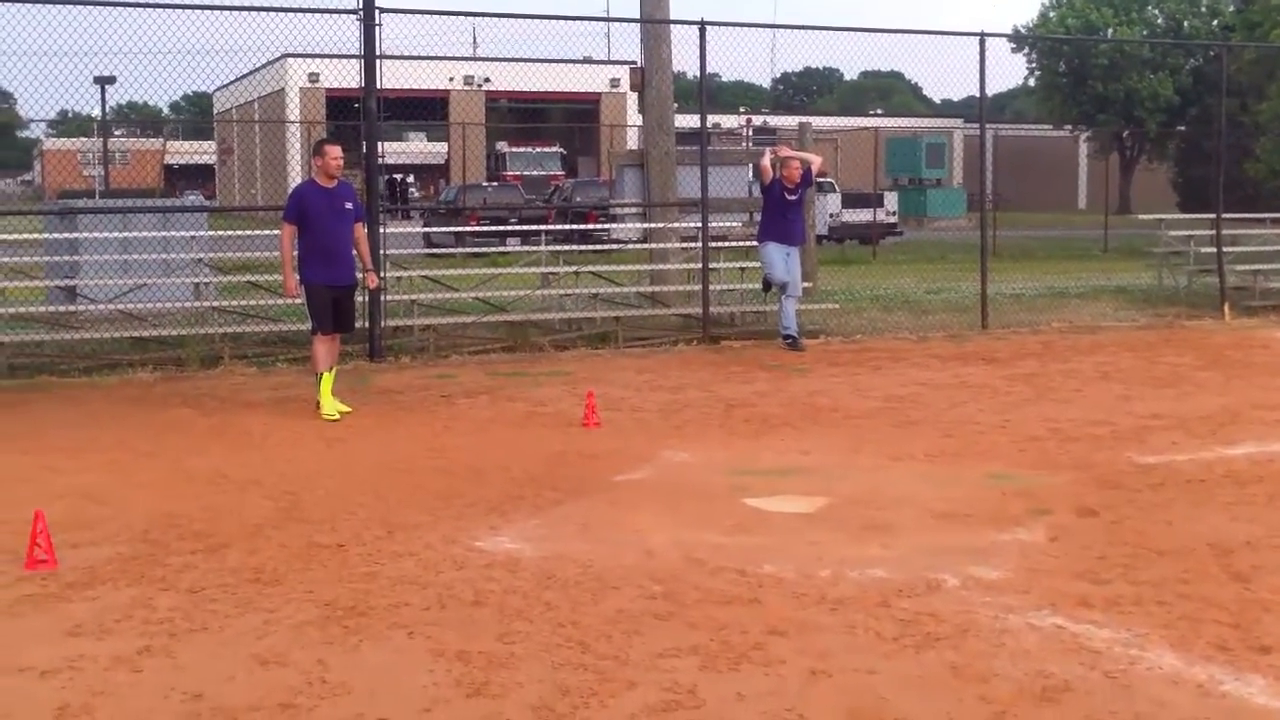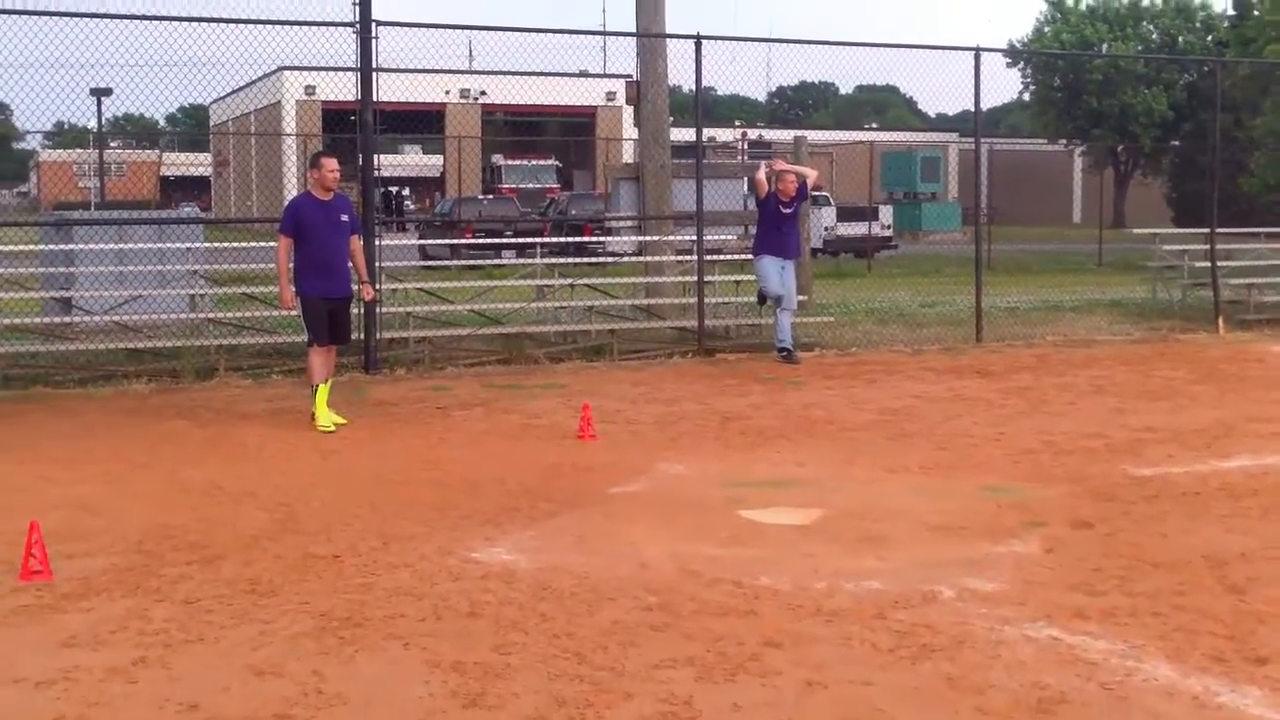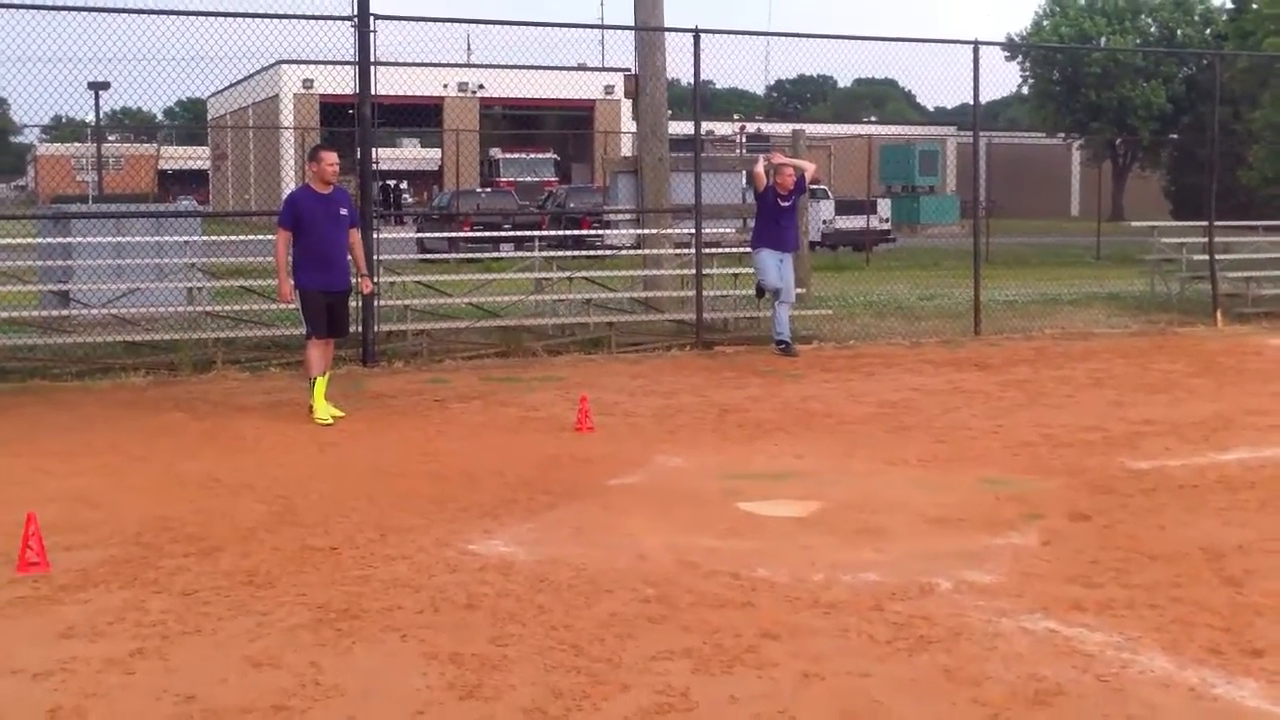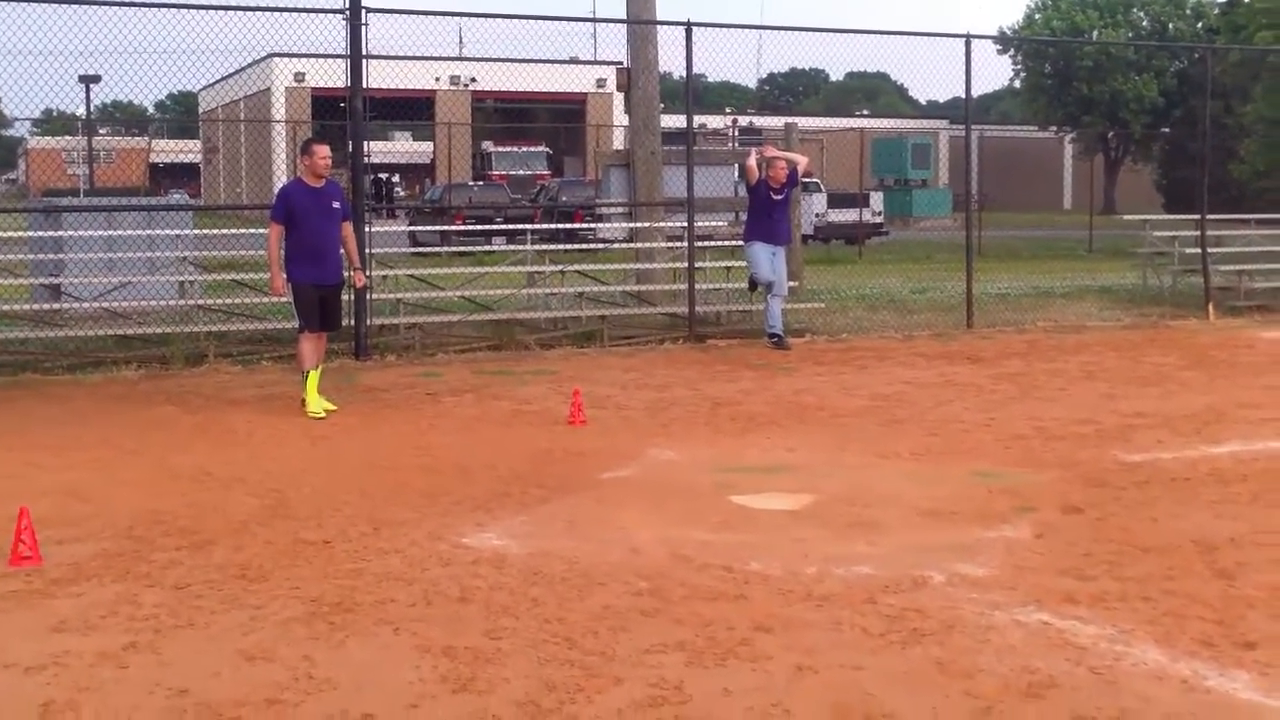
dt=0.2s
person 1, frame 1
left shoulder: (349, 191)
right shoulder: (302, 193)
left elbow: (358, 233)
right elbow: (287, 235)
left wrist: (368, 268)
right wrist: (288, 274)
left hip: (345, 278)
right hip: (316, 279)
left knee: (336, 334)
right knee: (322, 334)
left ankle: (328, 392)
right ankle: (324, 397)
person 1, frame 2
left shoulder: (345, 204)
right shoulder: (298, 206)
left elbow: (354, 245)
right elbow: (284, 247)
left wrist: (364, 280)
right wrist: (284, 286)
left hip: (341, 290)
right hip: (312, 291)
left knee: (332, 346)
right knee: (318, 346)
left ankle: (323, 405)
right ankle: (319, 408)
person 1, frame 3
left shoulder: (344, 198)
right shoulder: (297, 199)
left elbow: (353, 238)
right elbow: (282, 240)
left wrist: (363, 273)
right wrist: (283, 279)
left hip: (340, 284)
right hip: (310, 285)
left knee: (330, 339)
right knee: (316, 338)
left ankle: (321, 397)
right ankle: (316, 401)
person 1, frame 4
left shoulder: (336, 191)
right shoulder: (289, 192)
left elbow: (346, 231)
right elbow: (275, 234)
left wrist: (356, 266)
right wrist: (276, 272)
left hip: (333, 277)
right hip: (303, 278)
left knee: (323, 333)
right knee: (309, 332)
left ankle: (314, 391)
right ankle: (309, 394)
person 2, frame 1
left shoulder: (802, 184)
right shoulder: (773, 186)
left elbow: (818, 160)
right elbow: (764, 165)
left wrist: (791, 153)
right wrist: (768, 154)
left hip: (793, 246)
right hip: (771, 243)
left knee: (792, 292)
right knee: (780, 278)
left ankle: (789, 335)
right ankle: (770, 278)
person 2, frame 2
left shoulder: (796, 198)
right shoulder: (768, 199)
left elbow: (813, 174)
right elbow: (759, 179)
left wrist: (786, 167)
right wrist: (763, 167)
left hip: (788, 259)
right hip: (766, 256)
left knee: (787, 305)
right knee: (775, 291)
left ankle: (784, 348)
right ankle: (765, 291)
person 2, frame 3
left shoulder: (795, 191)
right shoulder: (766, 193)
left elbow: (811, 168)
right elbow: (757, 172)
left wrist: (785, 160)
right wrist: (762, 160)
left hip: (786, 252)
right hip: (764, 249)
left knee: (786, 297)
right knee: (773, 284)
left ankle: (782, 340)
right ankle: (763, 284)
person 2, frame 4
left shoulder: (787, 184)
right shoulder: (759, 186)
left elbow: (804, 161)
right elbow: (750, 166)
left wrist: (777, 153)
right wrist: (754, 154)
left hip: (779, 245)
right hip: (757, 242)
left knee: (778, 291)
right knee: (766, 277)
left ankle: (774, 334)
right ankle: (755, 278)
